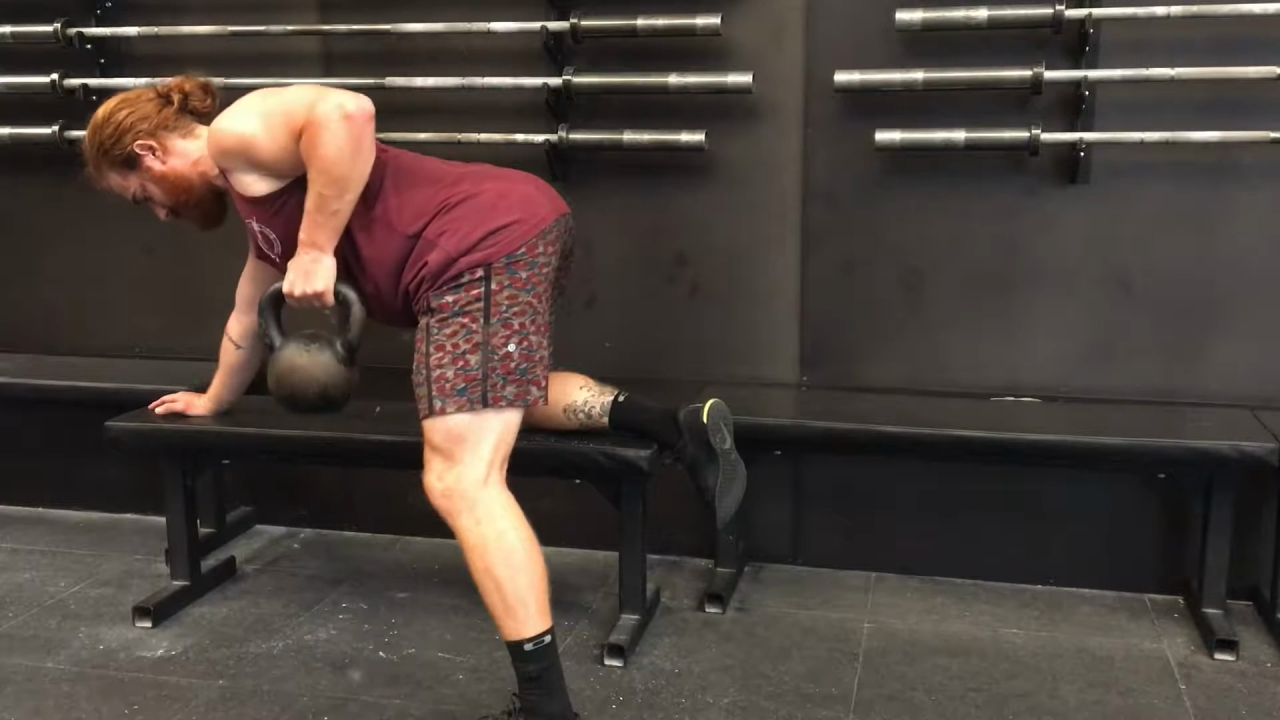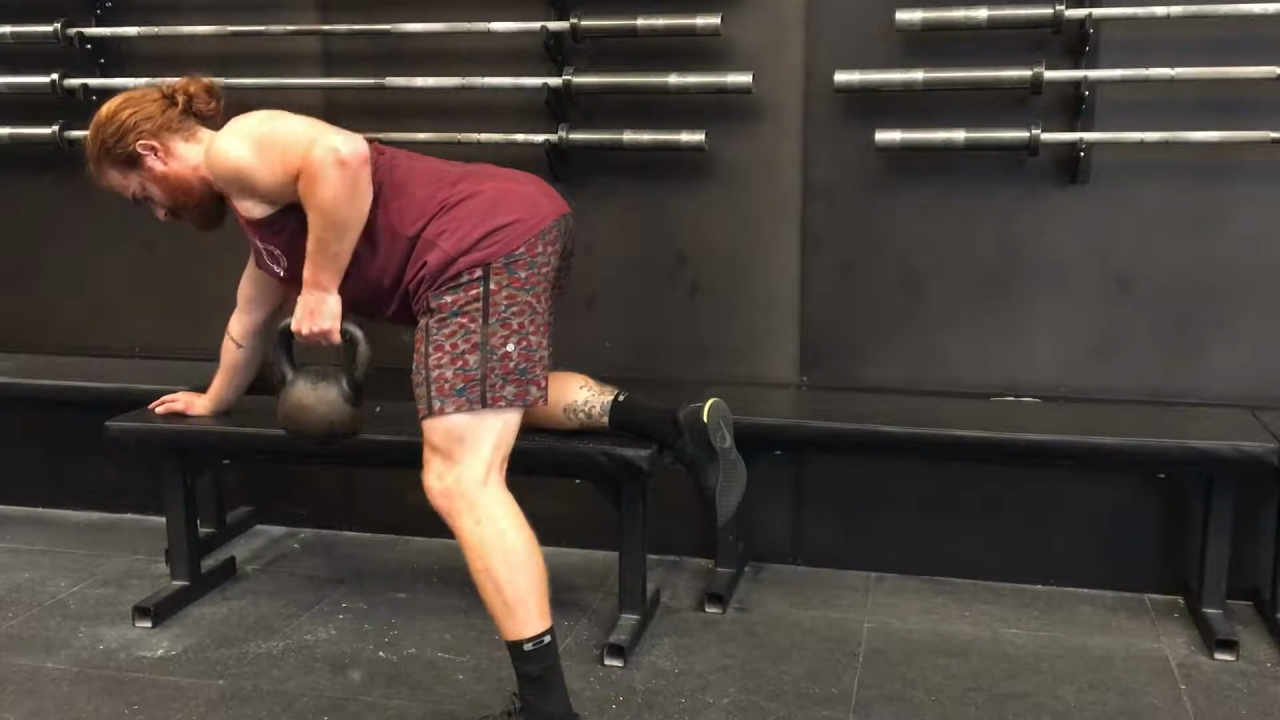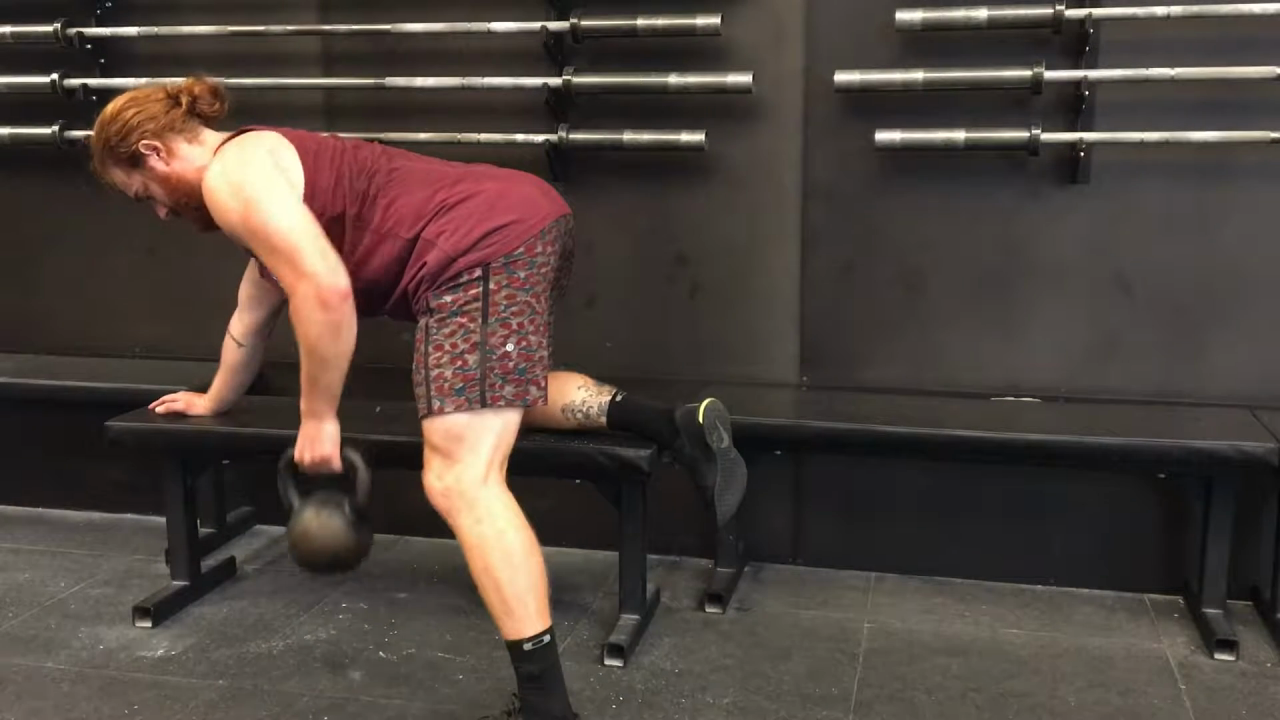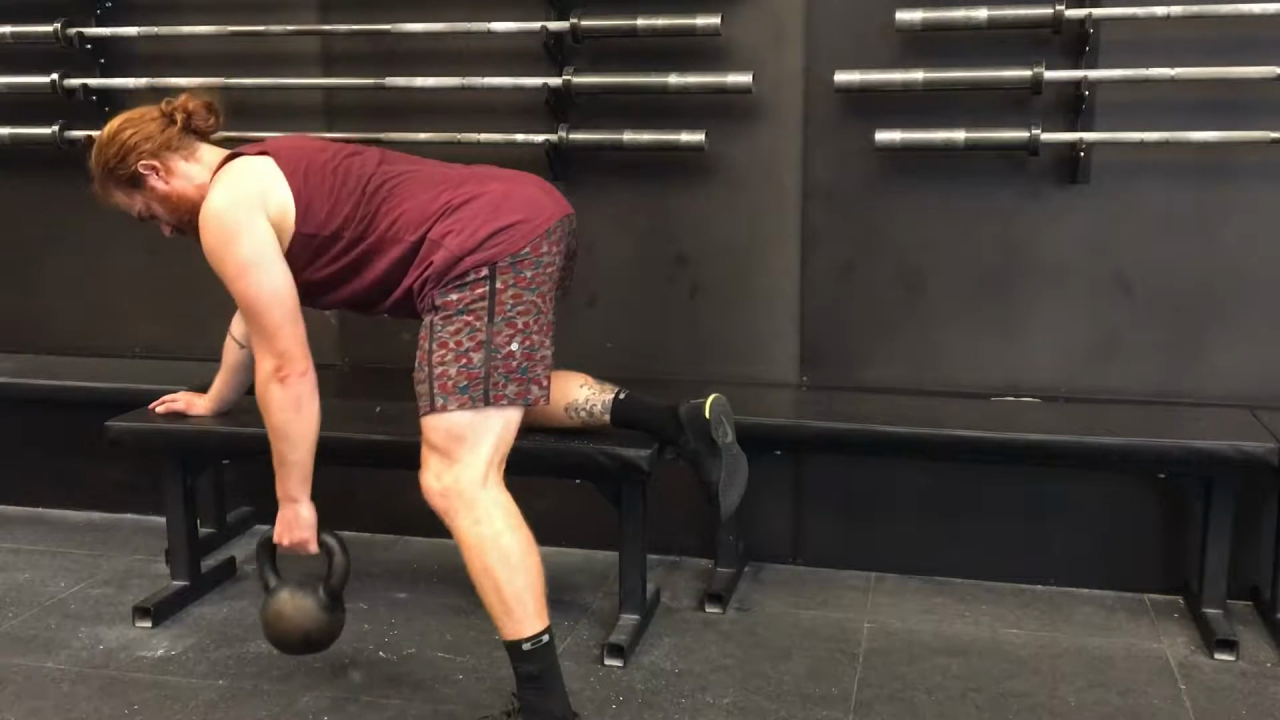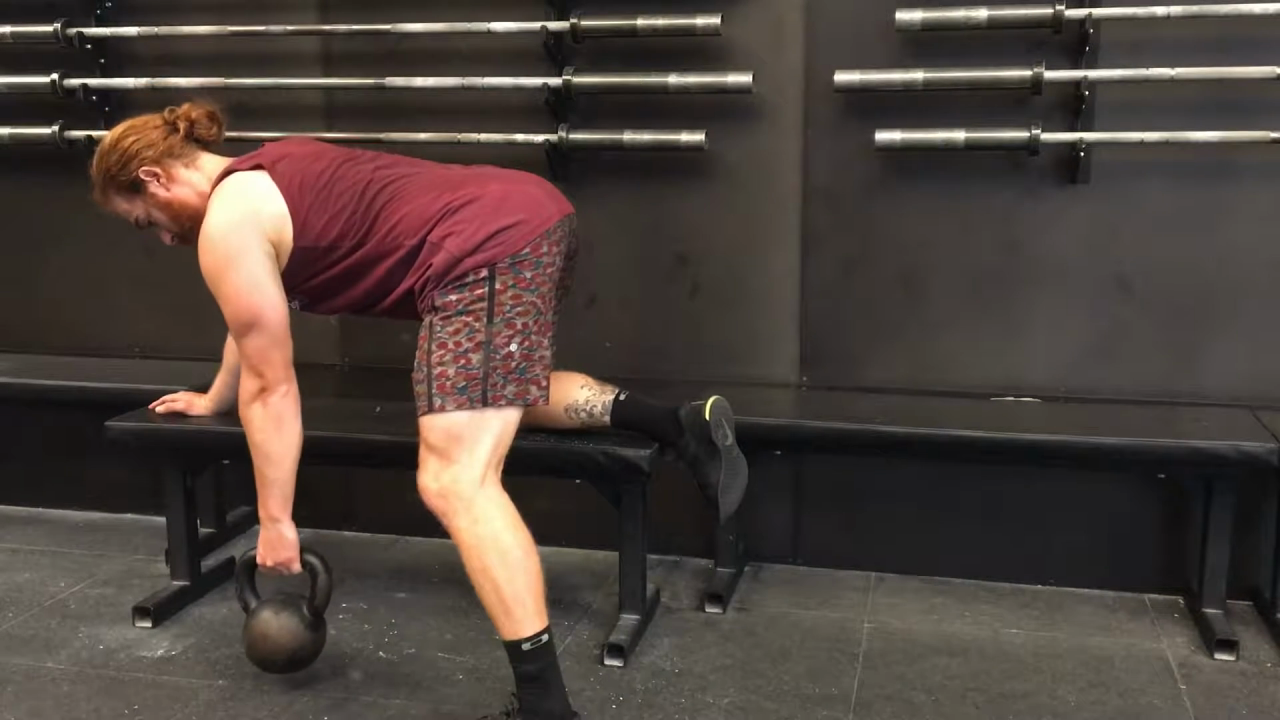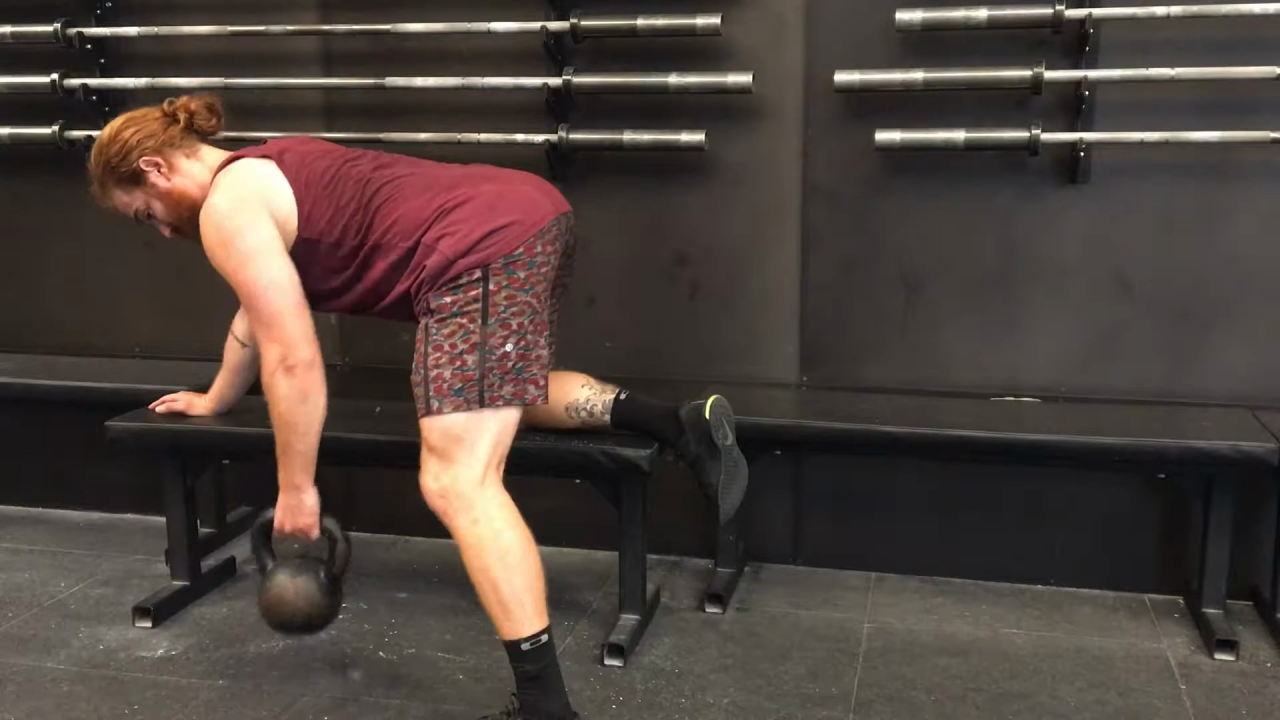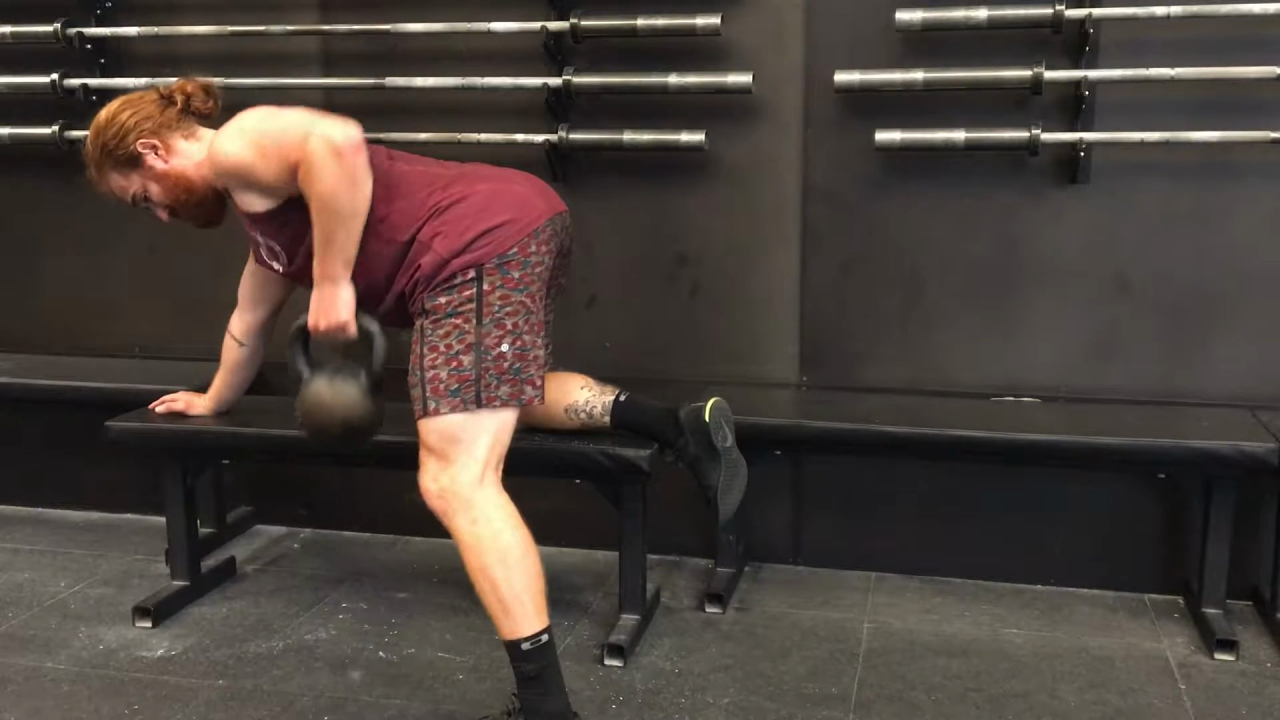
dt=0.4s
person 1, frame 1
left shoulder: (237, 135)
right shoulder: (256, 187)
left elbow: (347, 112)
right elbow: (250, 313)
left wrist: (316, 249)
right wrist: (213, 400)
left hip: (484, 244)
right hip: (522, 218)
left knee: (462, 484)
right knee: (498, 392)
right ankle: (681, 428)
person 1, frame 2
left shoulder: (236, 150)
right shoulder: (258, 186)
left elbow: (343, 158)
right elbow: (251, 315)
left wrist: (321, 289)
right wrist: (213, 400)
left hip: (484, 245)
right hip: (522, 218)
left knee: (461, 484)
right knee: (498, 393)
right ankle: (680, 427)
person 1, frame 3
left shoulder: (230, 176)
right shoulder: (264, 175)
left elbow: (326, 290)
right elbow: (254, 312)
left wrist: (318, 420)
right wrist: (214, 400)
left hip: (483, 246)
right hip: (525, 214)
left knee: (461, 484)
right knee: (500, 392)
right ankle: (676, 427)
person 1, frame 4
left shoulder: (226, 207)
right shoulder: (263, 173)
left elbow: (287, 368)
right elbow: (257, 317)
left wrist: (294, 503)
right wrist: (214, 400)
left hip: (486, 249)
right hip: (529, 213)
left knee: (458, 483)
right knee: (497, 391)
right ankle: (680, 421)
person 1, frame 5
left shoulder: (228, 225)
right shoulder: (266, 175)
left elbow: (270, 387)
right elbow: (256, 328)
left wrist: (275, 523)
right wrist: (212, 400)
left hip: (487, 249)
right hip: (529, 209)
left knee: (455, 483)
right knee: (501, 391)
right ankle: (681, 424)
person 1, frame 6
left shoulder: (228, 207)
right shoulder: (264, 172)
left elbow: (294, 362)
right elbow: (259, 315)
left wrist: (296, 491)
right wrist: (214, 399)
left hip: (483, 250)
right hip: (528, 211)
left knee: (458, 485)
right knee: (499, 392)
right ankle: (682, 423)
person 1, frame 7
left shoulder: (236, 148)
right shoulder: (259, 177)
left elbow: (337, 143)
right elbow: (254, 312)
left wrist: (332, 285)
right wrist: (213, 399)
left hip: (480, 245)
right hip: (524, 214)
left knee: (457, 486)
right knee: (499, 392)
right ankle: (681, 426)
